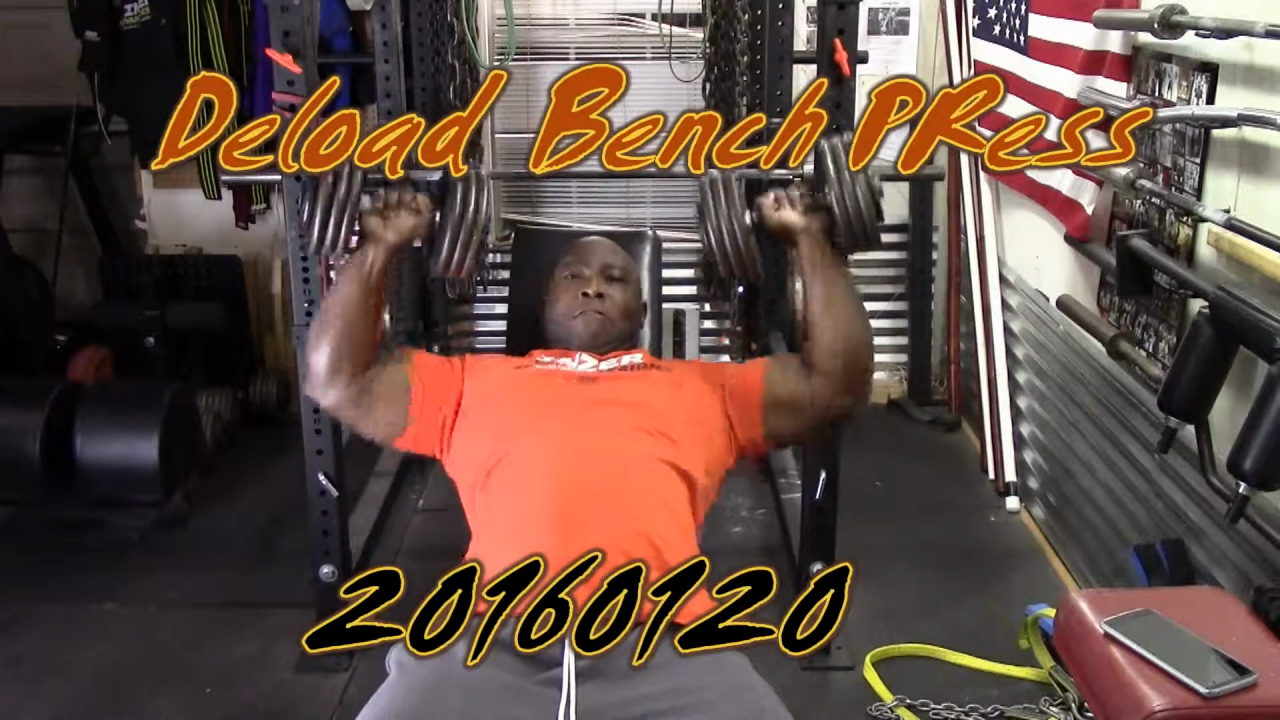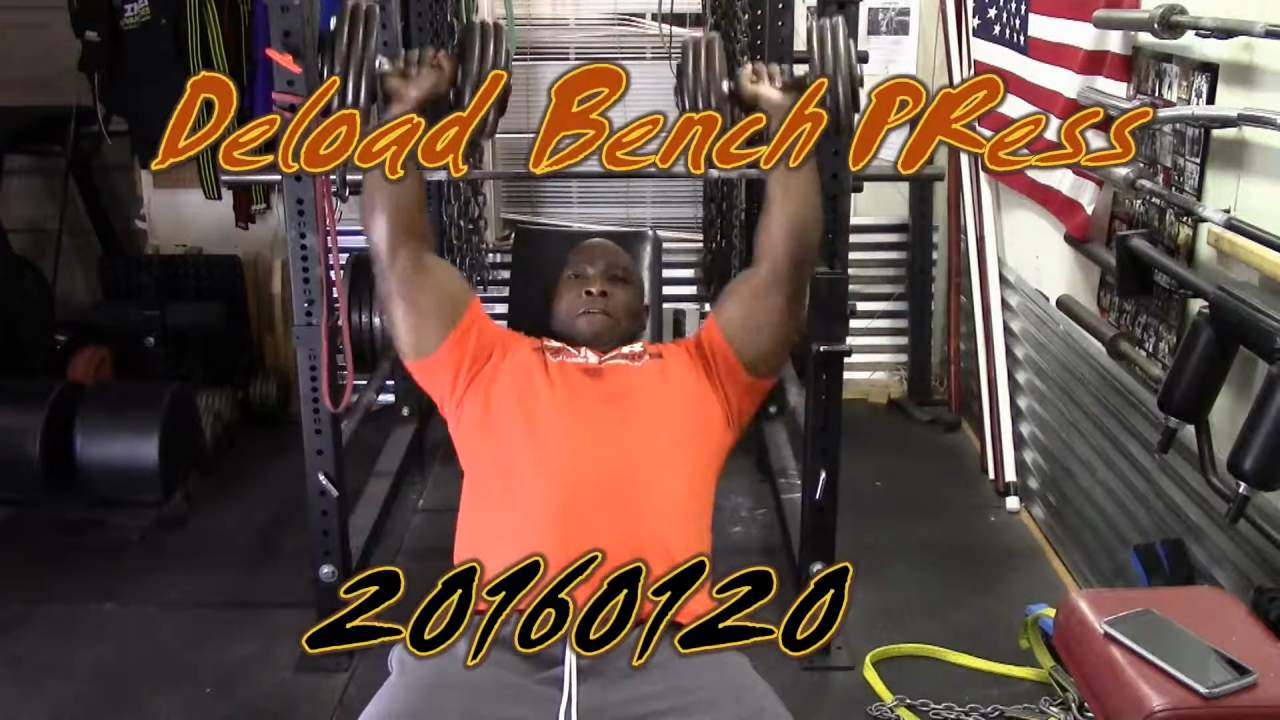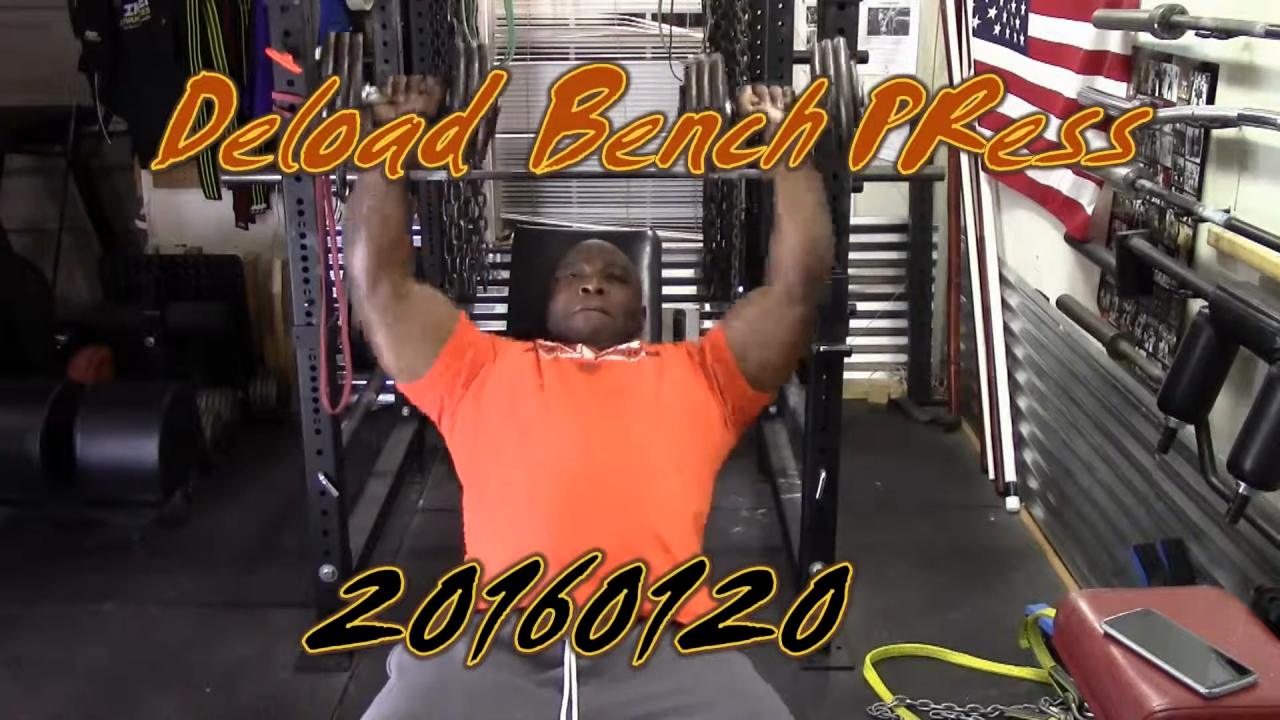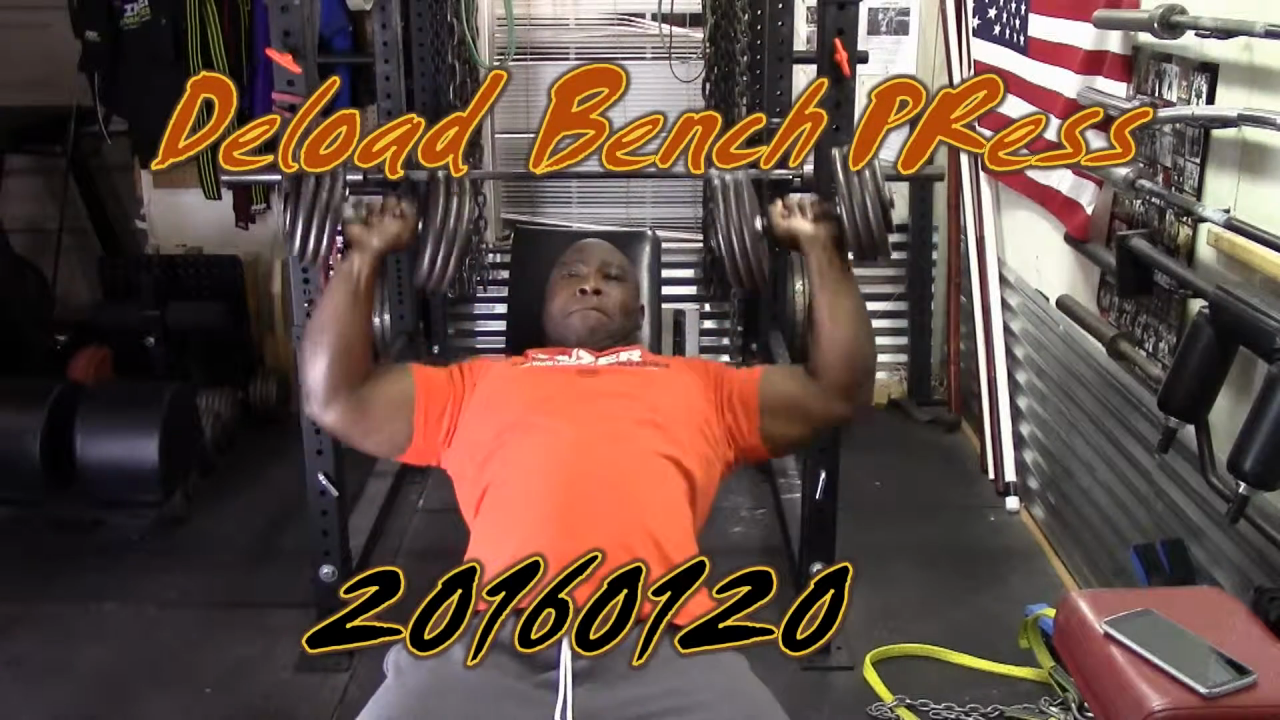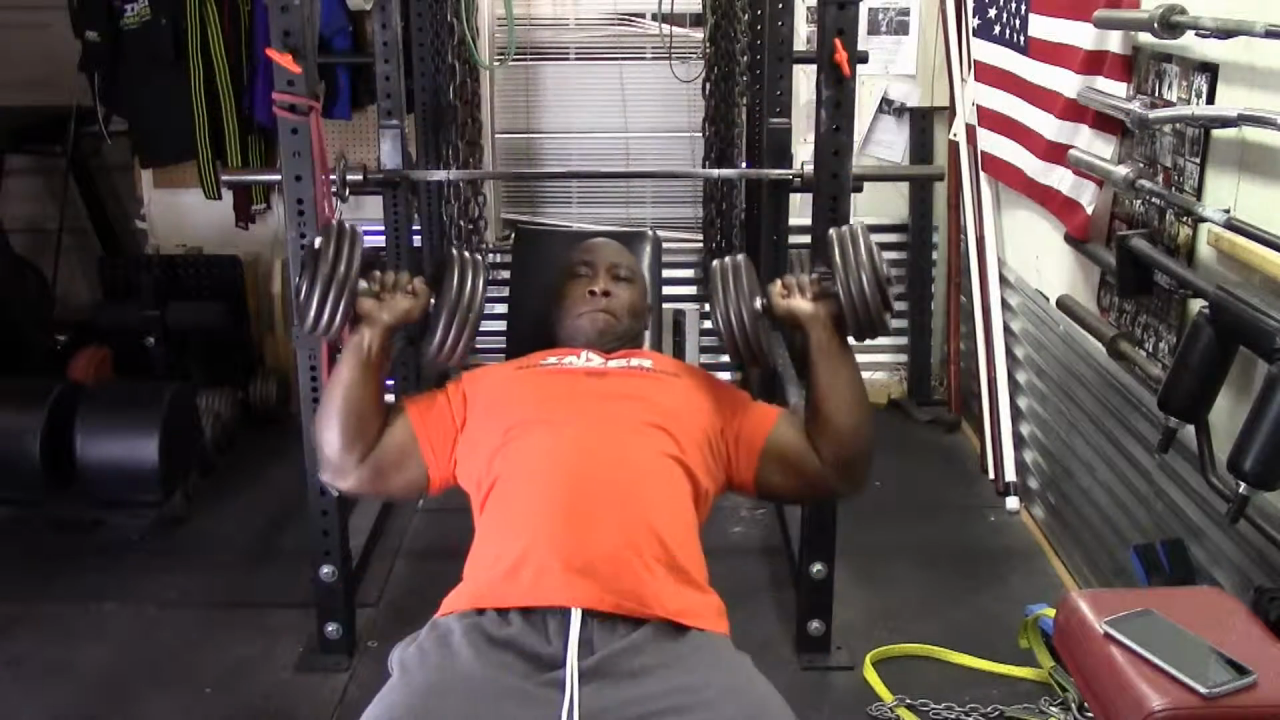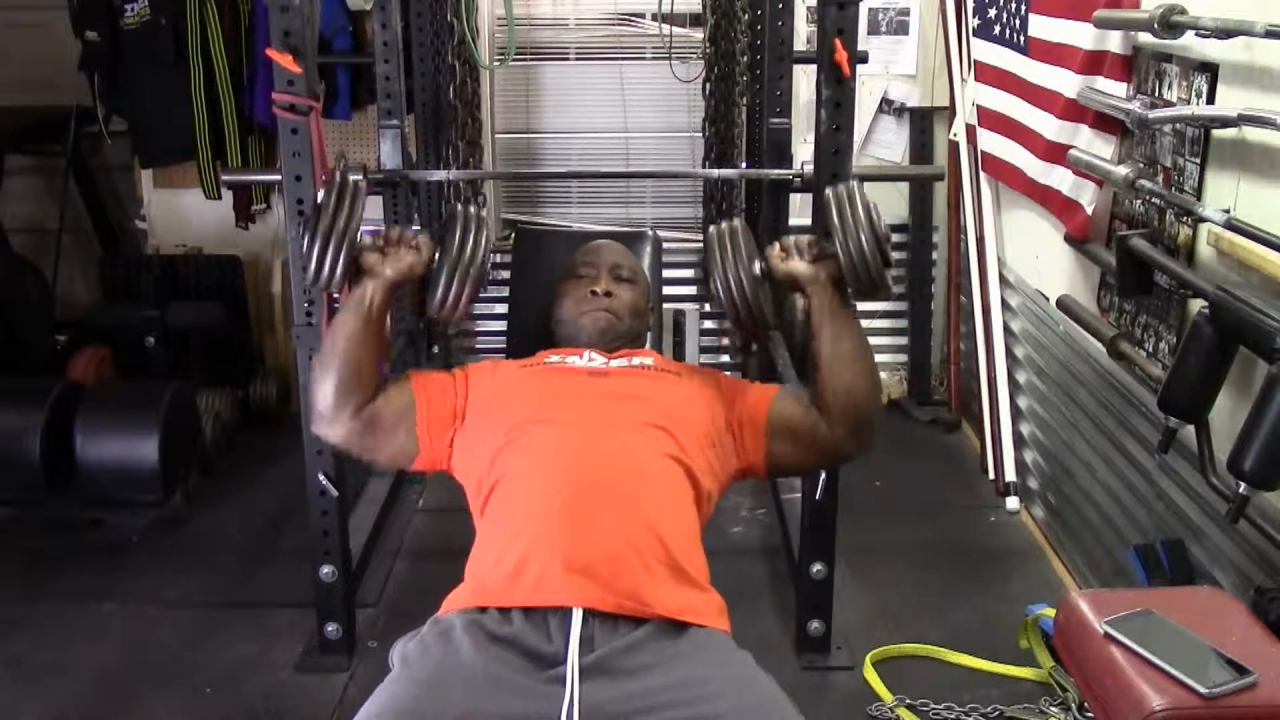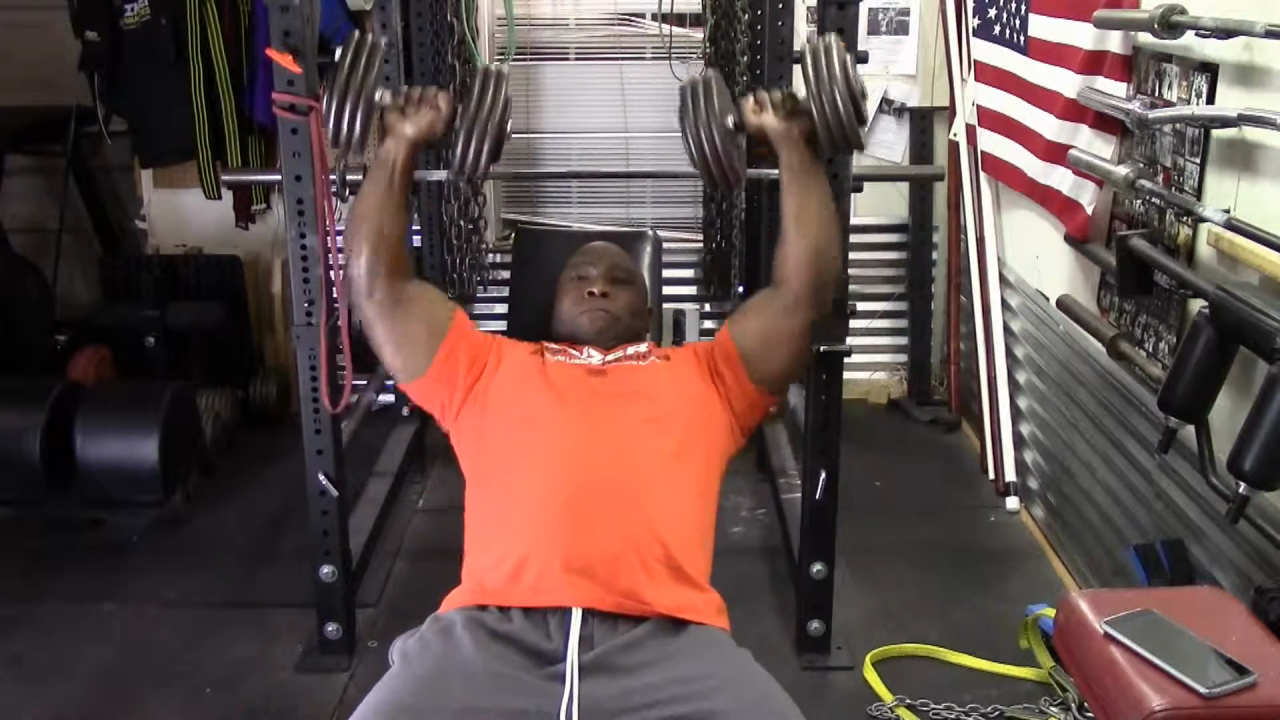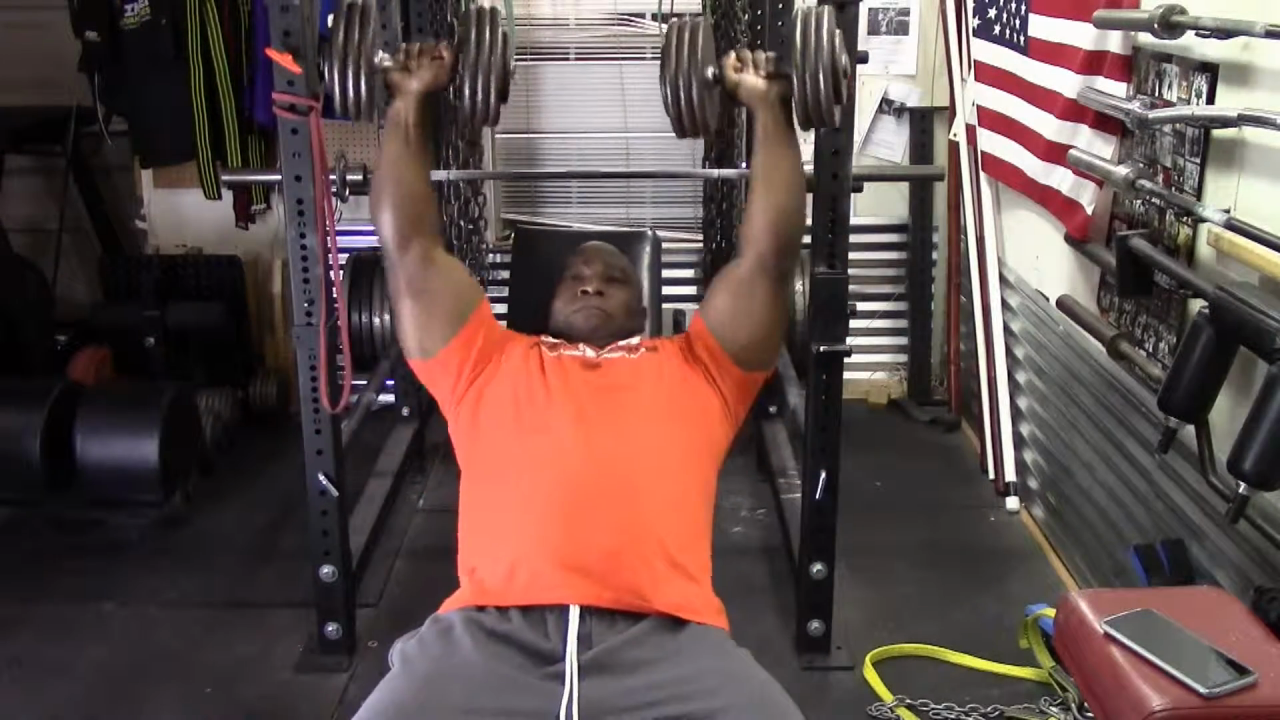
dt=0.3s
person 1, frame 1
left shoulder: (702, 389)
right shoulder: (476, 384)
left elbow: (837, 381)
right elbow: (336, 380)
left wrist: (811, 241)
right wrist: (377, 248)
left hip: (659, 641)
right hip: (496, 638)
person 1, frame 2
left shoulder: (696, 379)
right shoulder: (489, 369)
left elbow: (782, 264)
right elbow: (402, 247)
left wrist: (785, 118)
right wrist: (403, 112)
left hip: (659, 644)
right hip: (492, 641)
person 1, frame 3
left shoulder: (698, 376)
right shoulder: (485, 370)
left elbow: (798, 283)
right elbow: (378, 278)
left hip: (661, 645)
right hip: (492, 643)
person 1, frame 4
left shoulder: (699, 387)
right shoulder: (476, 387)
left elbow: (840, 389)
right elbow: (333, 396)
left wrist: (819, 247)
right wrist: (365, 255)
left hip: (658, 642)
right hip: (491, 640)
person 1, frame 5
left shoulder: (700, 392)
right shoulder: (486, 386)
left elbow: (837, 469)
right elbow: (349, 465)
left wrist: (818, 326)
right wrist: (373, 329)
left hip: (664, 640)
right hip: (491, 633)
person 1, frame 6
left shoulder: (704, 391)
right shoulder: (486, 384)
left elbow: (844, 430)
right elbow: (342, 419)
left wrist: (820, 287)
right wrist: (375, 285)
left hip: (664, 638)
right hip: (493, 630)
person 1, frame 7
left shoulder: (702, 381)
right shoulder: (491, 373)
left elbow: (804, 286)
right elbow: (380, 282)
left wrist: (793, 145)
right wrist: (397, 148)
left hip: (664, 639)
right hip: (493, 630)
person 1, frame 8
left shoulder: (695, 375)
right shoulder: (490, 370)
left elbow: (767, 253)
right elbow: (412, 246)
left wrist: (766, 106)
right wrist: (409, 102)
left hip: (662, 637)
right hip: (493, 630)
